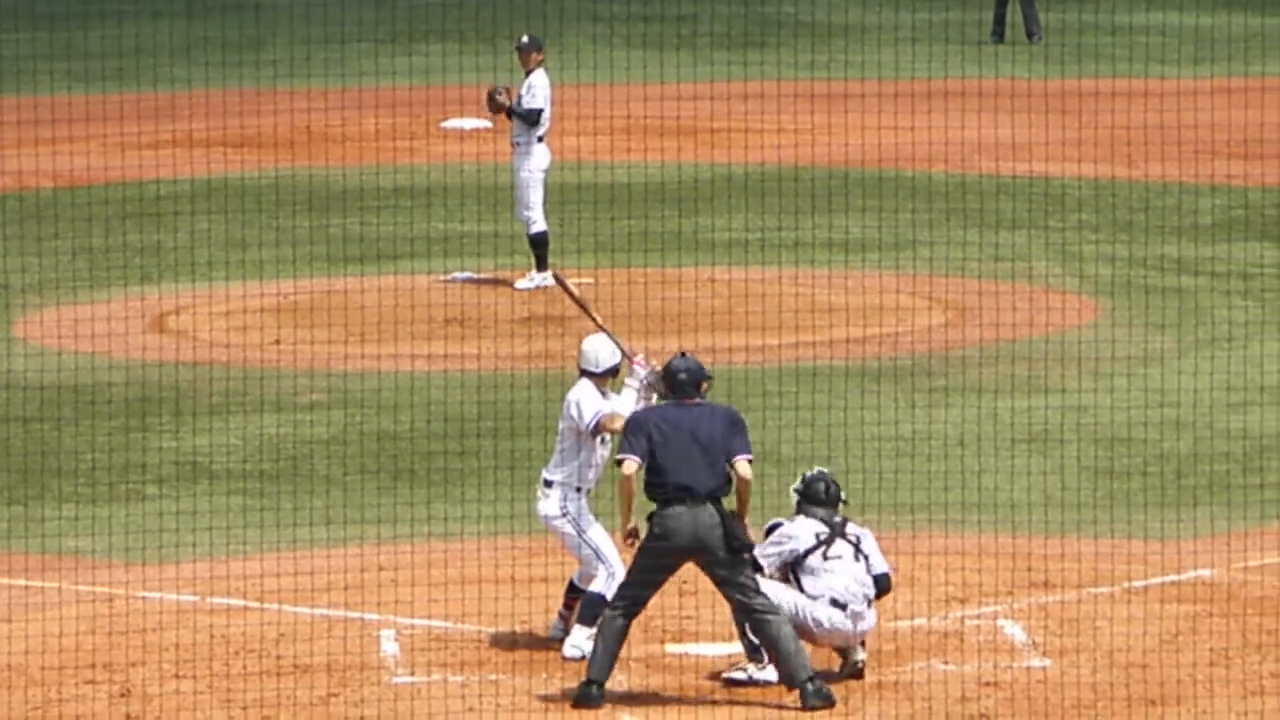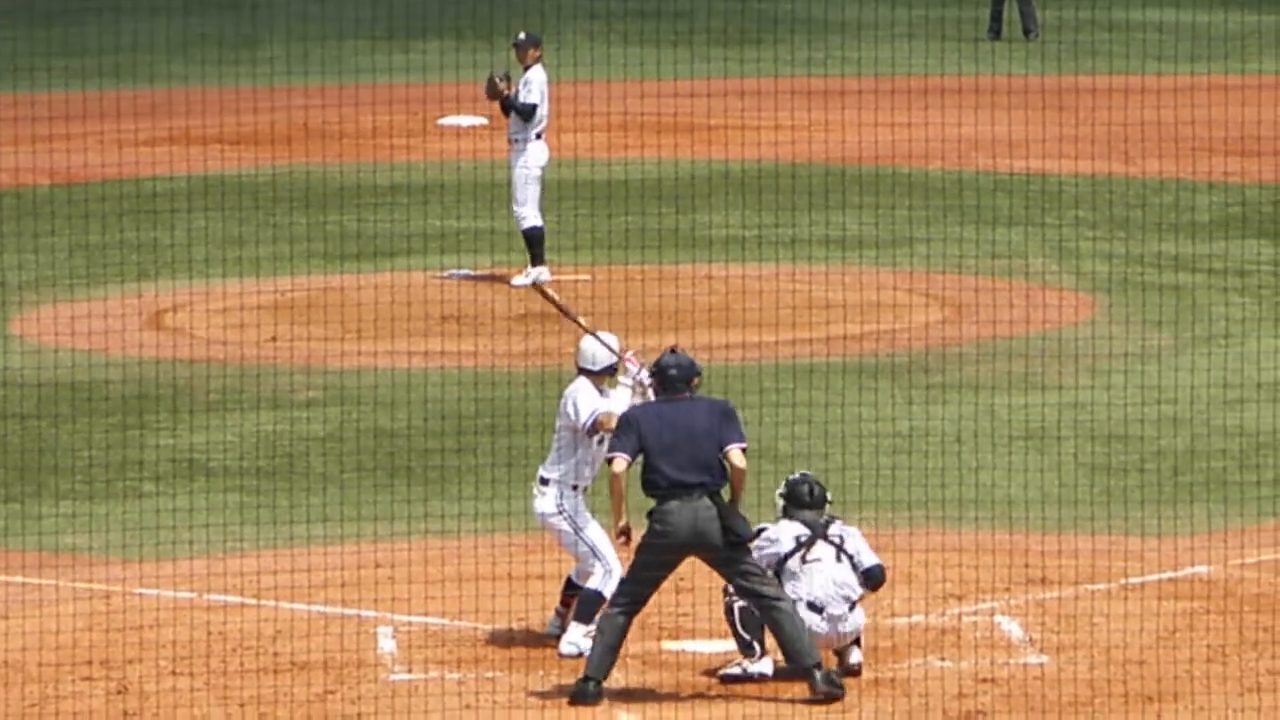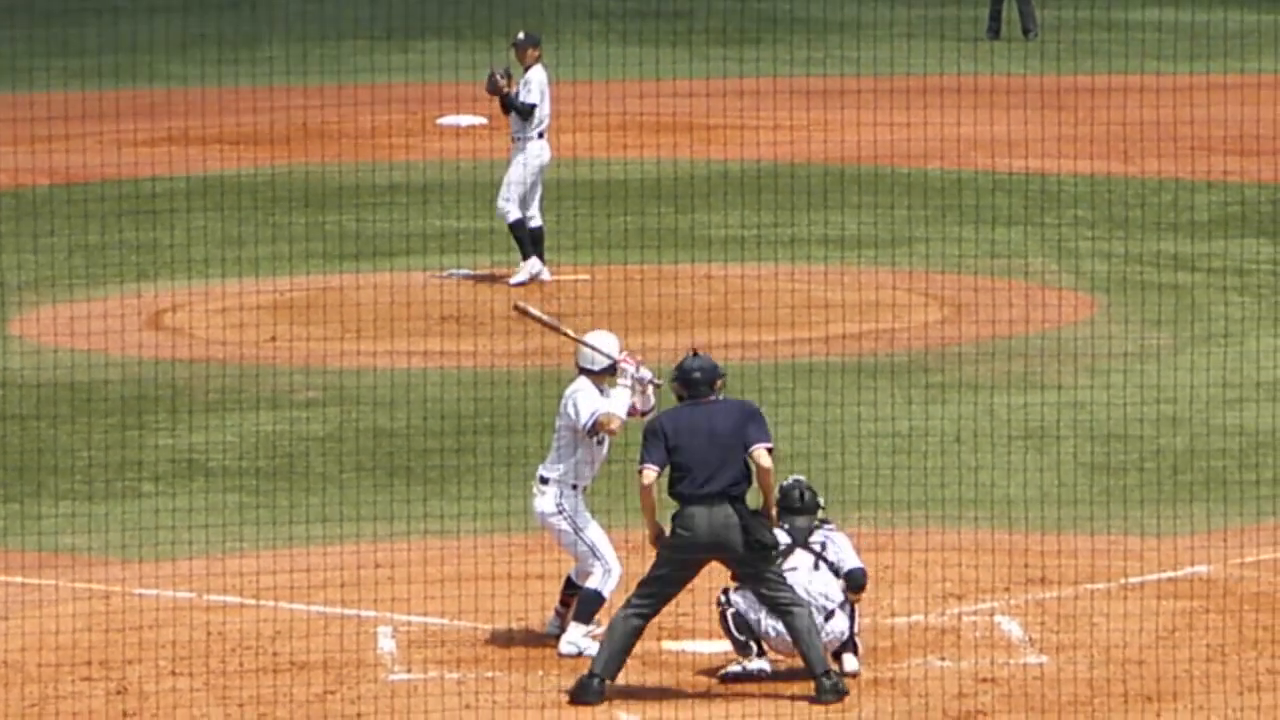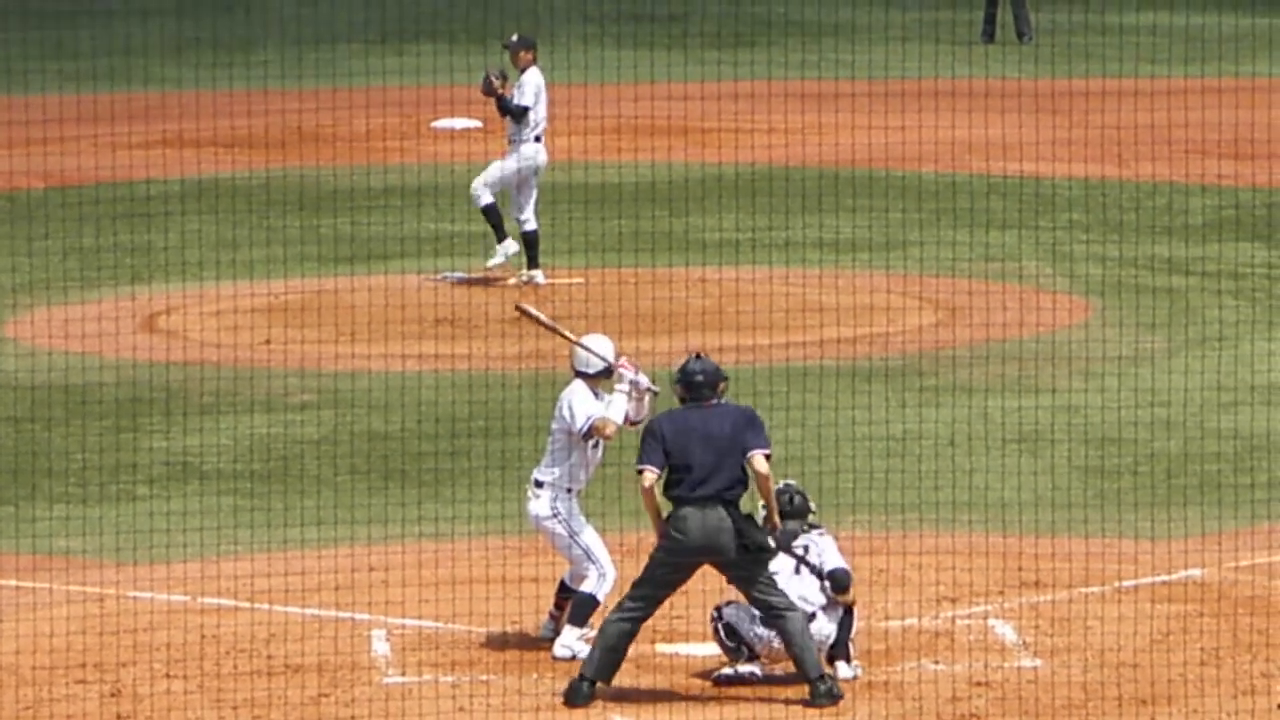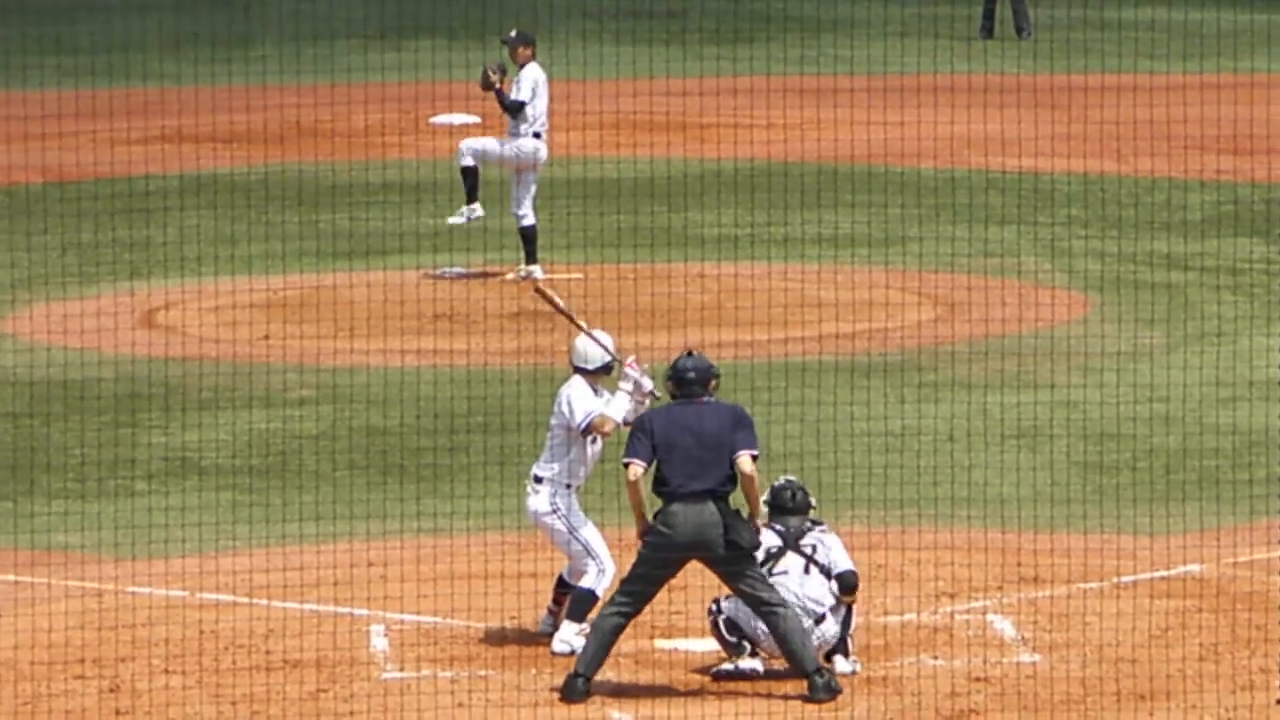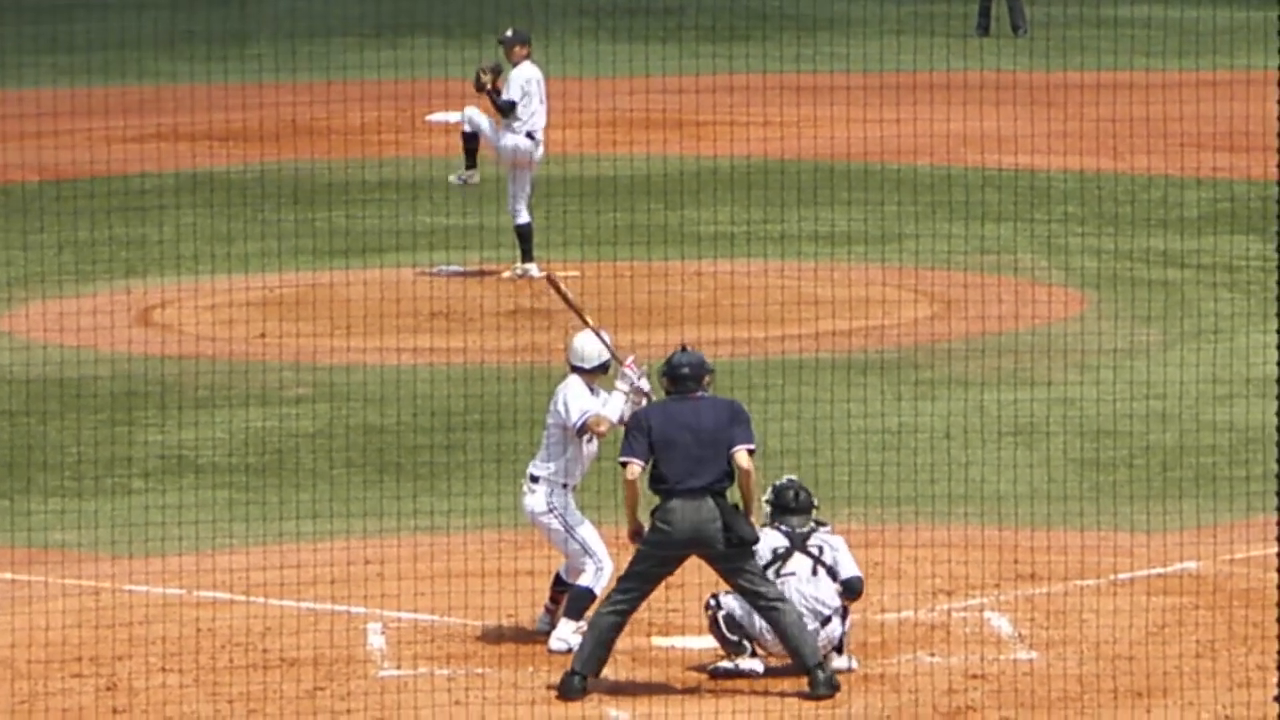
dt=0.2s
person 1, frame 1
left shoulder: (644, 419)
right shoulder: (727, 417)
left elbow: (628, 471)
right elbow: (745, 475)
left wrist: (627, 520)
right wrist: (741, 514)
left hip: (667, 523)
right hip: (713, 521)
left knee: (622, 606)
right knee: (759, 607)
left ankle: (593, 685)
right ankle: (808, 685)
person 1, frame 2
left shoulder: (636, 416)
right shoulder: (719, 410)
left elbow: (617, 469)
right elbow: (738, 464)
left wrist: (619, 518)
right wrist: (734, 506)
left hip: (666, 518)
right hip: (712, 515)
left knee: (623, 603)
right knee: (768, 595)
left ankle: (591, 683)
right ankle: (817, 674)
person 1, frame 3
left shoulder: (662, 423)
right shoulder: (744, 411)
left elbow: (647, 481)
right elbow: (763, 463)
left wrist: (653, 527)
right wrist: (769, 507)
left hip: (689, 523)
right hip: (736, 520)
left knee: (641, 605)
right knee: (787, 602)
left ankle: (595, 681)
right ankle: (825, 680)
person 1, frame 4
left shoulder: (661, 424)
right shoulder: (743, 417)
left elbow: (647, 482)
right elbow: (761, 469)
left wrist: (660, 528)
right wrist: (773, 513)
left hip: (682, 526)
right hip: (729, 525)
left knee: (633, 608)
right knee: (779, 607)
left ankle: (585, 683)
right ankle: (819, 684)
person 1, frame 5
left shoulder: (651, 419)
right shoulder: (734, 415)
left elbow: (633, 475)
right elbow: (747, 469)
left wrist: (641, 520)
right wrist: (754, 515)
left hip: (671, 522)
right hip: (719, 521)
left knee: (623, 603)
right knee: (769, 602)
left ankle: (579, 679)
right ankle: (817, 678)
person 1, frame 6
left shoulder: (646, 416)
right shoulder: (730, 410)
left elbow: (631, 474)
right elbow: (744, 465)
left wrist: (632, 520)
right wrist: (748, 513)
left hip: (669, 518)
right hip: (716, 516)
left knee: (621, 600)
right knee: (769, 598)
left ankle: (577, 677)
right ankle: (818, 673)
person 2, frame 1
left shoulder: (600, 396)
right shoulder: (583, 396)
right elbow: (615, 425)
left wrist: (644, 390)
right wrist: (632, 384)
left hip: (567, 498)
right hip: (563, 500)
left knee: (595, 561)
right knee: (610, 570)
left ankle: (565, 624)
right ankle: (577, 642)
person 2, frame 2
left shoulder: (598, 393)
right shoulder: (581, 394)
right elbow: (611, 424)
left wrist: (640, 386)
right wrist: (626, 382)
left hip: (563, 495)
right hip: (560, 498)
left knee: (591, 559)
right knee: (607, 567)
left ankle: (561, 621)
right ankle: (574, 639)
person 2, frame 3
left shoulder: (599, 392)
right shoulder: (581, 394)
left elbow: (642, 409)
right elbow: (611, 426)
left wrist: (642, 384)
right wrist: (624, 383)
left hip: (564, 495)
right hip: (559, 497)
left knee: (591, 559)
right knee: (606, 567)
left ankle: (561, 621)
right ankle: (573, 639)
person 2, frame 4
left shoulder: (594, 396)
right shoulder: (577, 397)
left elbow: (635, 417)
right elbow: (607, 430)
left wrist: (639, 392)
right wrist: (622, 388)
left hip: (558, 499)
right hip: (554, 501)
left knee: (585, 562)
right knee: (601, 571)
left ankle: (555, 624)
right ankle: (568, 642)
person 2, frame 5
left shoulder: (595, 393)
right shoulder: (575, 392)
left elbow: (630, 419)
right elbow: (605, 427)
left wrist: (639, 394)
right wrist: (625, 387)
left hip: (557, 494)
right hip: (552, 496)
left knee: (584, 557)
right knee: (600, 566)
left ankle: (554, 619)
right ankle: (566, 637)
person 2, frame 6
left shoulder: (592, 393)
right shoulder: (571, 391)
left elbow: (628, 418)
right elbow: (600, 427)
left wrist: (636, 394)
right wrist: (622, 387)
left hip: (553, 493)
right hip: (549, 496)
left knee: (581, 556)
right knee: (598, 564)
left ankle: (551, 617)
right ankle: (564, 635)
person 3, frame 1
left shoulder: (537, 80)
right shoulder: (530, 80)
left elbow: (534, 118)
left wrist: (508, 108)
right wrist: (507, 108)
left hip: (531, 152)
right hip: (525, 152)
left knee: (533, 213)
right knee: (527, 213)
left ankle: (542, 273)
right ankle: (540, 270)
person 3, frame 2
left shoulder: (535, 76)
right shoulder: (529, 77)
left elbow: (527, 113)
right elbow: (511, 112)
left wrist: (506, 96)
right wrist: (503, 96)
left hip: (529, 149)
right hip: (524, 149)
left knee: (524, 209)
right knee: (529, 209)
left ankle: (537, 267)
right ankle: (539, 267)
person 3, frame 3
left shoulder: (534, 76)
right shoulder: (530, 76)
left elbow: (526, 112)
right elbow: (510, 111)
left wrist: (506, 93)
right wrist: (503, 93)
left hip: (529, 148)
right hip: (529, 148)
left knee: (506, 204)
right knee: (530, 209)
left ankle: (530, 260)
right ankle: (539, 266)
person 3, frame 4
left shoulder: (529, 79)
right shoulder: (529, 79)
left elbow: (518, 116)
right elbow: (506, 112)
left wrist: (499, 94)
right wrist: (500, 95)
left hip: (524, 151)
right hip: (530, 151)
left knee: (479, 187)
right knee: (525, 213)
left ankle: (504, 243)
right ankle: (533, 270)
person 3, frame 5
left shoulder: (528, 74)
right shoulder: (533, 73)
left elbow: (514, 109)
right elbow: (513, 107)
left wrist: (497, 88)
right wrist: (498, 88)
left hip: (523, 144)
right hip: (533, 146)
left knee: (467, 147)
right knee: (523, 208)
left ankle: (472, 206)
right ankle: (532, 266)
person 3, frame 6
left shoulder: (519, 73)
right shoulder: (533, 72)
left elbow: (505, 110)
left wrist: (488, 89)
right wrist: (495, 89)
left hip: (517, 142)
right hip: (532, 146)
left knee: (470, 114)
right knee: (518, 206)
left ankle: (469, 172)
right ankle: (528, 264)
person 4, frame 1
left shoulder: (796, 528)
right shoulder: (859, 533)
left elbow: (753, 567)
right elbow: (883, 585)
left hip: (824, 622)
right hip: (860, 626)
left ankle: (760, 665)
right ankle: (851, 651)
person 4, frame 2
left shoulder: (780, 531)
right shoulder: (846, 531)
right elbow: (876, 577)
left hip: (808, 626)
right hip: (847, 628)
left knee: (737, 589)
left ankle: (755, 659)
right ankle: (850, 651)
person 4, frame 3
right shoulder: (833, 536)
right elbow: (858, 581)
right wrist: (849, 595)
left hip: (784, 636)
right hip: (831, 634)
left knee: (728, 598)
right knee: (846, 602)
left ankle: (753, 658)
right ankle: (848, 656)
person 4, frame 4
right shoulder: (821, 540)
right elbow: (841, 581)
right wrist: (843, 598)
left hip: (770, 642)
right hip: (817, 635)
left knee: (722, 613)
right knee: (844, 605)
left ankle: (746, 662)
right ankle: (842, 662)
person 4, frame 5
right shoulder: (825, 537)
right elbow: (849, 583)
right wrist: (846, 596)
left hip: (774, 639)
right hip: (821, 637)
left knee: (719, 608)
right knee: (844, 601)
left ankle: (746, 657)
right ankle: (840, 657)
person 4, frame 6
left shoulder: (761, 539)
right shoulder: (831, 540)
right elbow: (854, 588)
right wrist: (840, 597)
left hip: (776, 637)
right hip: (824, 638)
left knee: (717, 604)
right knee: (842, 598)
left ankle: (745, 657)
right ankle: (836, 655)
